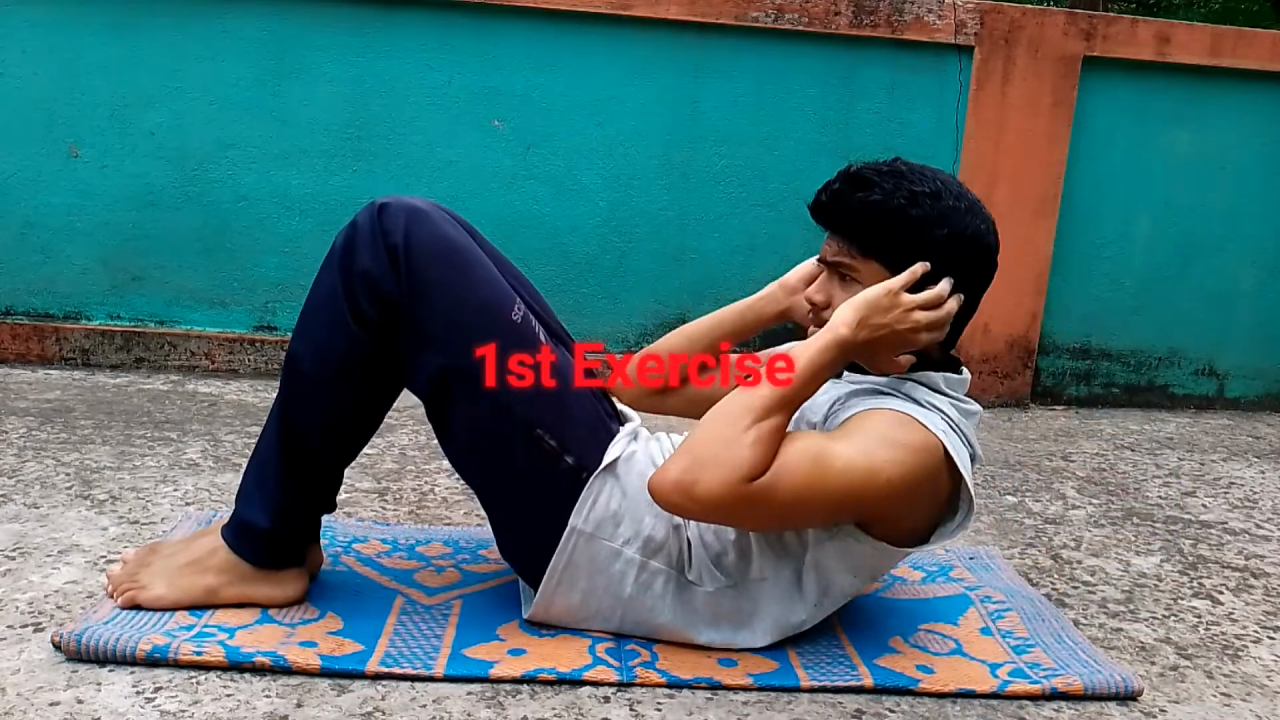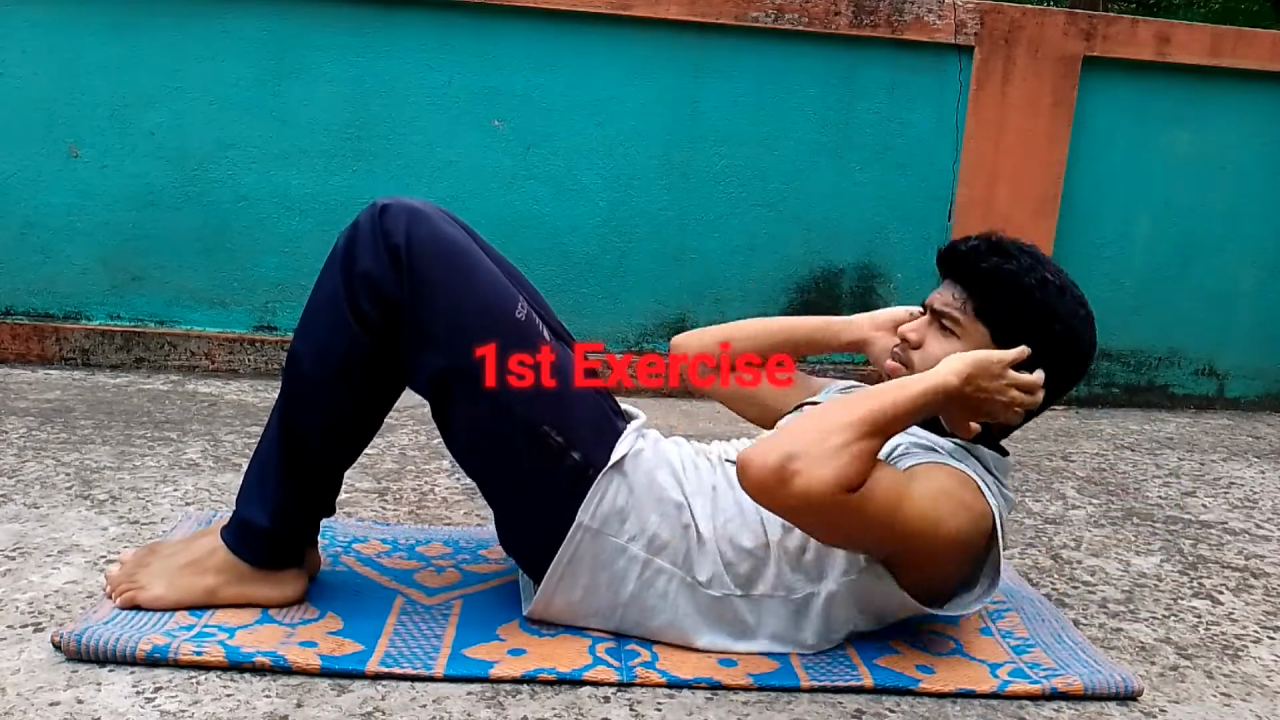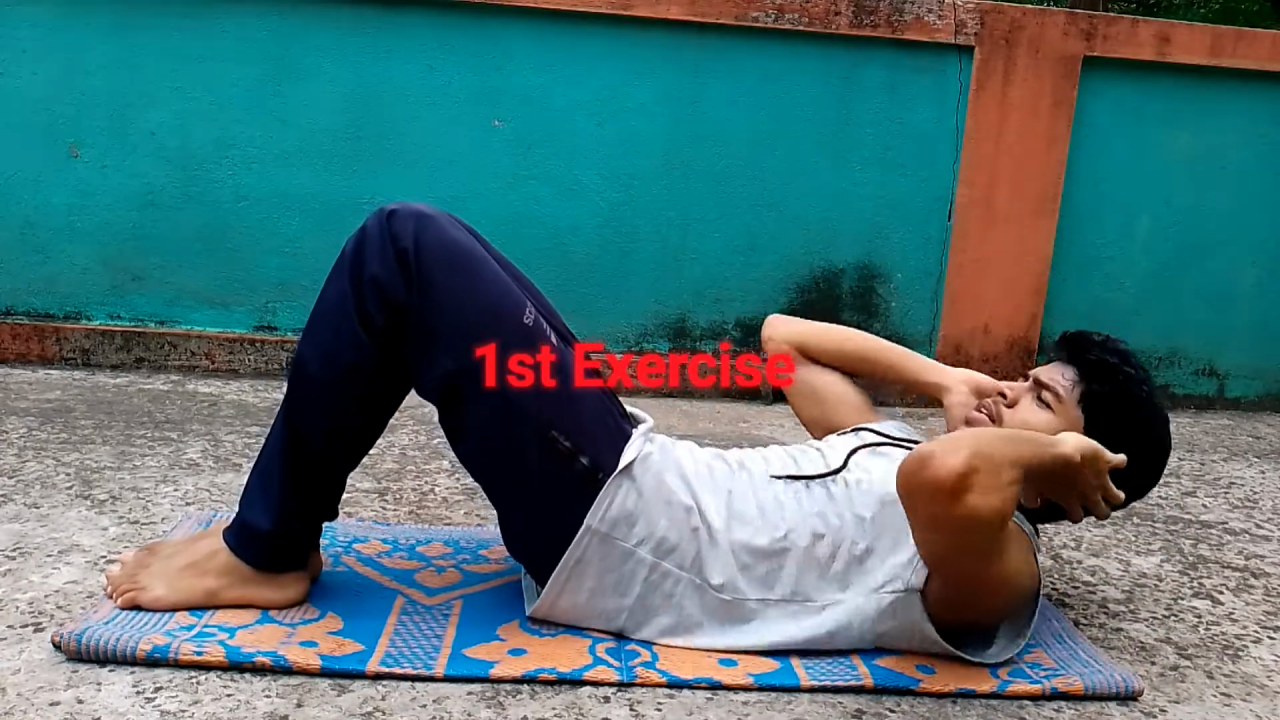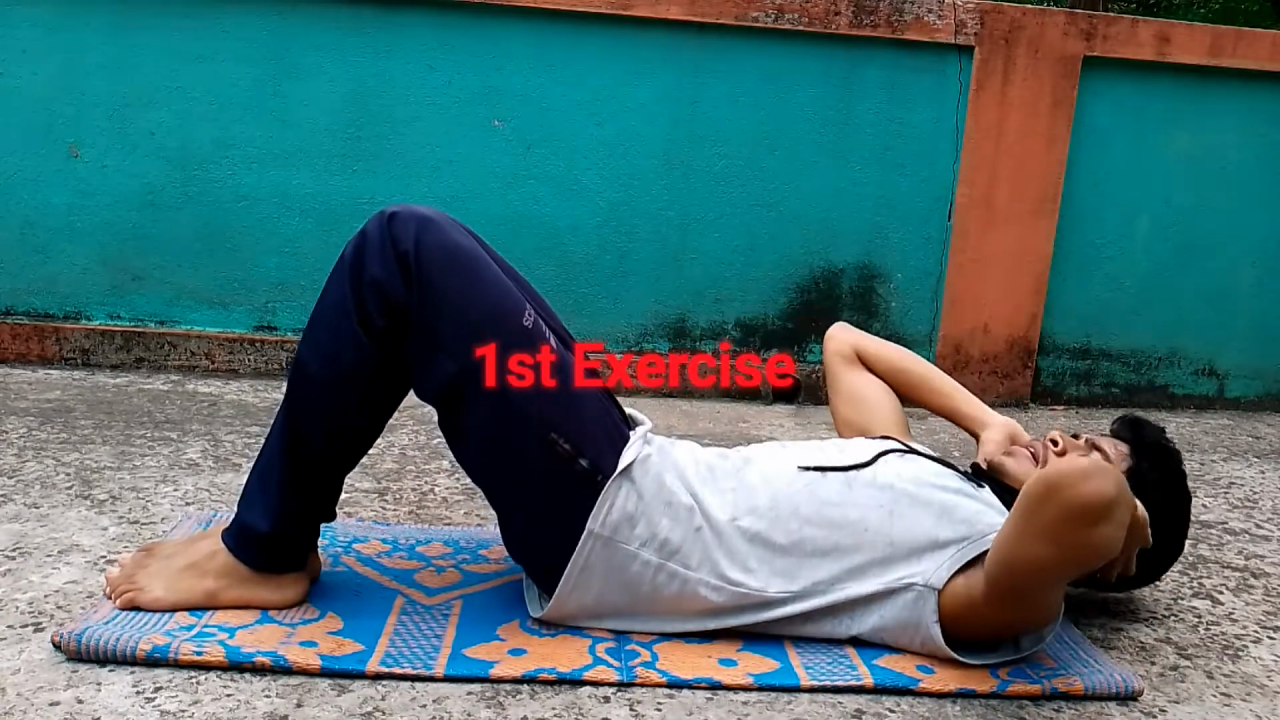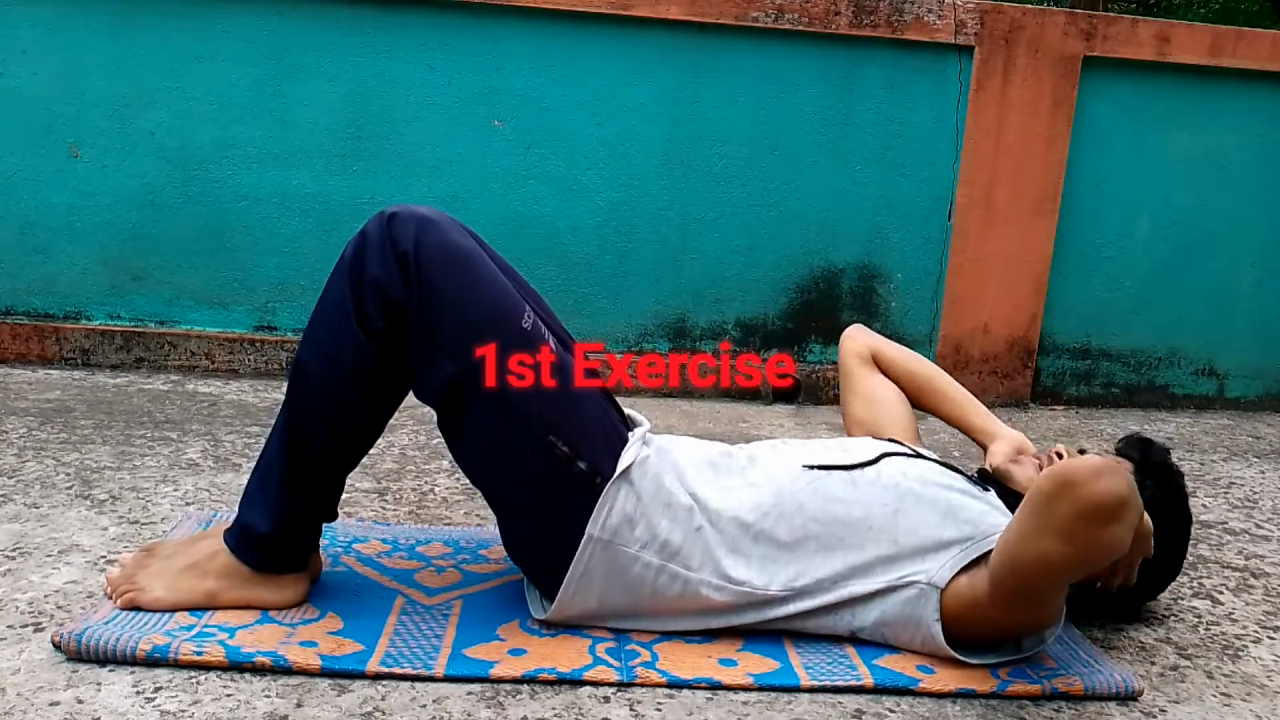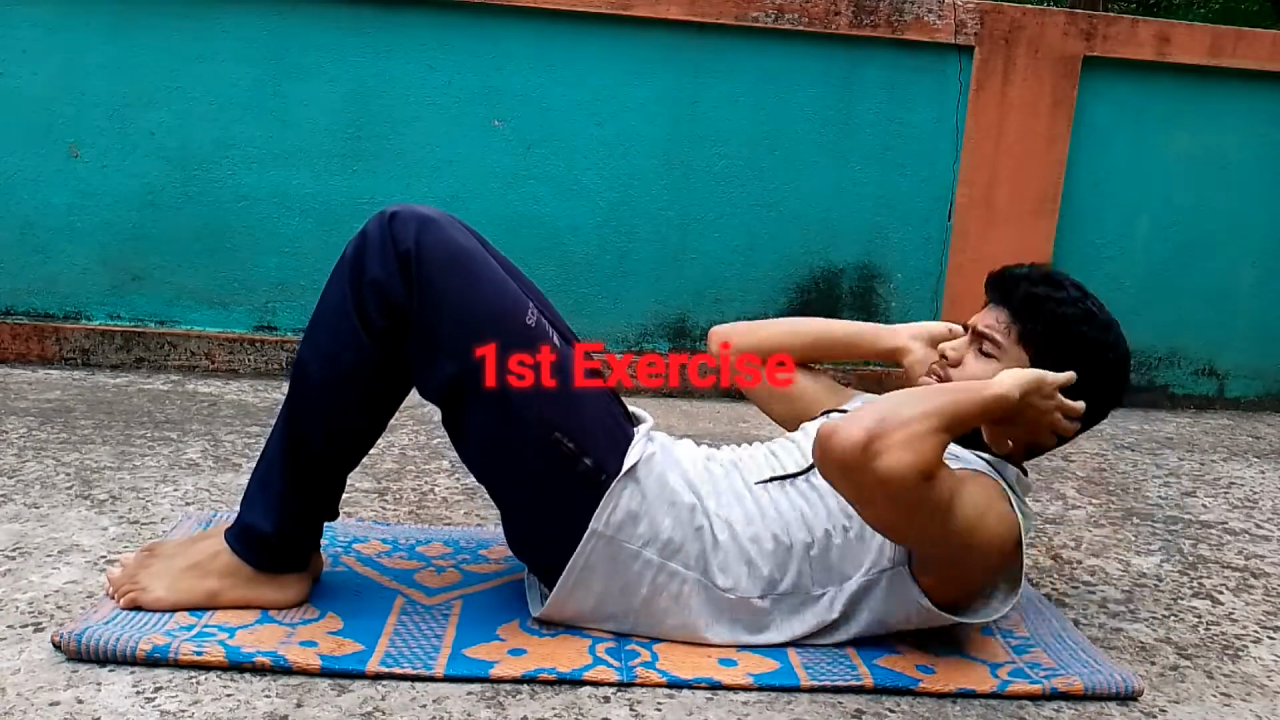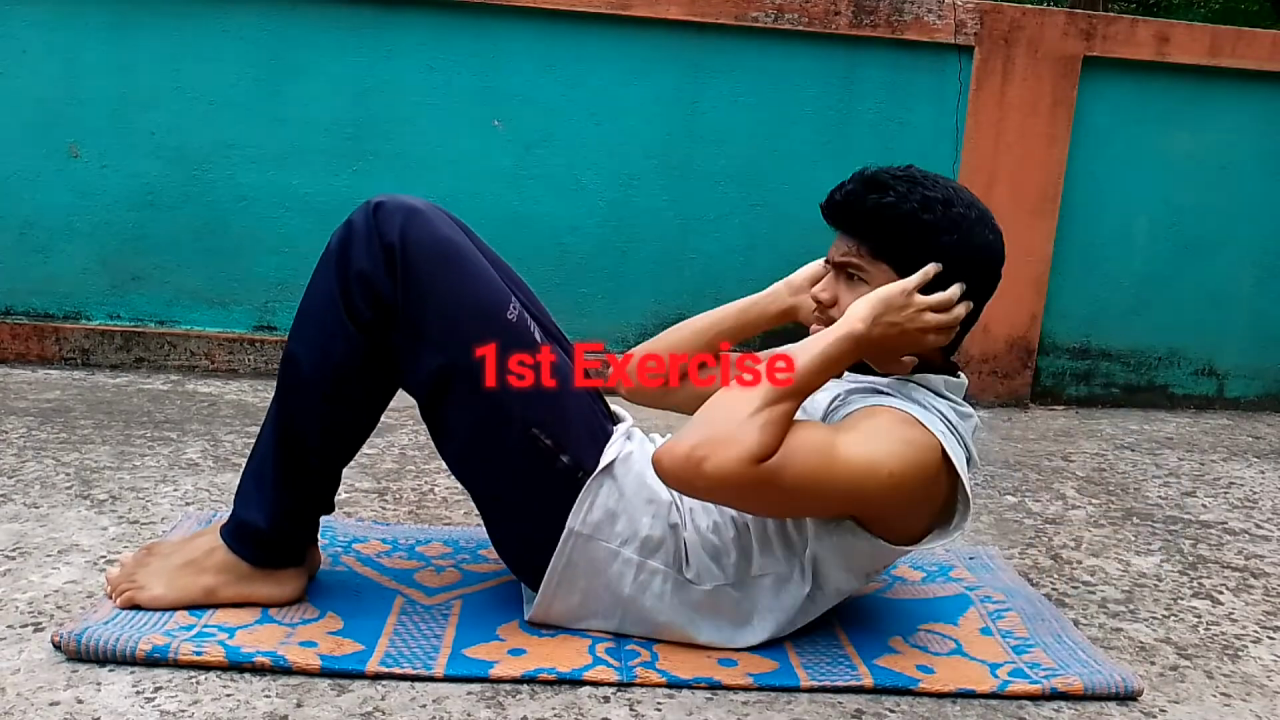
dt=0.3s
person 1, frame 1
left shoulder: (912, 447)
right shoulder: (864, 379)
left elbow: (691, 482)
right elbow: (643, 379)
left wrist: (832, 340)
right wrist: (777, 301)
left hip: (604, 541)
right hip: (616, 473)
left knee: (395, 242)
right knee: (407, 239)
left ankle: (263, 553)
right ankle: (276, 532)
person 1, frame 2
left shoulder: (954, 513)
right shoulder: (875, 418)
left elbow: (774, 471)
right elbow: (693, 350)
left wrist: (943, 384)
right wrist: (862, 331)
left hip: (601, 533)
right hip: (625, 479)
left knee: (398, 243)
right knee: (406, 242)
left ankle: (263, 551)
right ankle: (277, 531)
person 1, frame 3
left shoulder: (993, 568)
right shoulder: (895, 439)
left elbow: (946, 479)
right elbow: (780, 334)
left wrist: (1049, 450)
right wrist: (941, 378)
left hip: (614, 536)
right hip: (638, 480)
left knee: (404, 249)
right knee: (412, 245)
left ankle: (265, 554)
right ankle: (278, 534)
person 1, frame 4
left shoulder: (1006, 592)
right shoulder: (935, 488)
left elbow: (1083, 498)
right elbow: (845, 344)
left wrist: (1106, 495)
right wrist: (986, 421)
left hip: (611, 529)
right hip: (638, 479)
left knee: (408, 250)
right knee: (412, 249)
left ankle: (265, 555)
right ankle: (275, 533)
person 1, frame 5
left shoulder: (1008, 598)
right shoulder: (937, 486)
left elbow: (1092, 495)
right elbow: (860, 345)
left wrist: (1104, 498)
right wrist: (996, 435)
left hip: (612, 531)
right hip: (639, 473)
left knee: (406, 251)
right knee: (410, 250)
left ankle: (265, 556)
right ankle: (275, 535)
person 1, frame 6
left shoulder: (982, 527)
right shoulder: (900, 420)
left elbow: (846, 453)
right elbow: (730, 341)
left wrist: (979, 402)
right wrist: (900, 346)
left hip: (616, 538)
right hip: (643, 492)
left knee: (406, 249)
right knee: (409, 251)
left ankle: (266, 555)
right ankle: (283, 536)
person 1, frame 7
left shoulder: (912, 452)
right shoulder: (858, 378)
left elbow: (695, 461)
right elbow: (646, 371)
left wrist: (842, 335)
right wrist: (787, 300)
left hip: (598, 539)
right hip: (610, 496)
left knee: (392, 242)
right knee: (399, 242)
left ankle: (260, 555)
right ankle: (275, 533)
